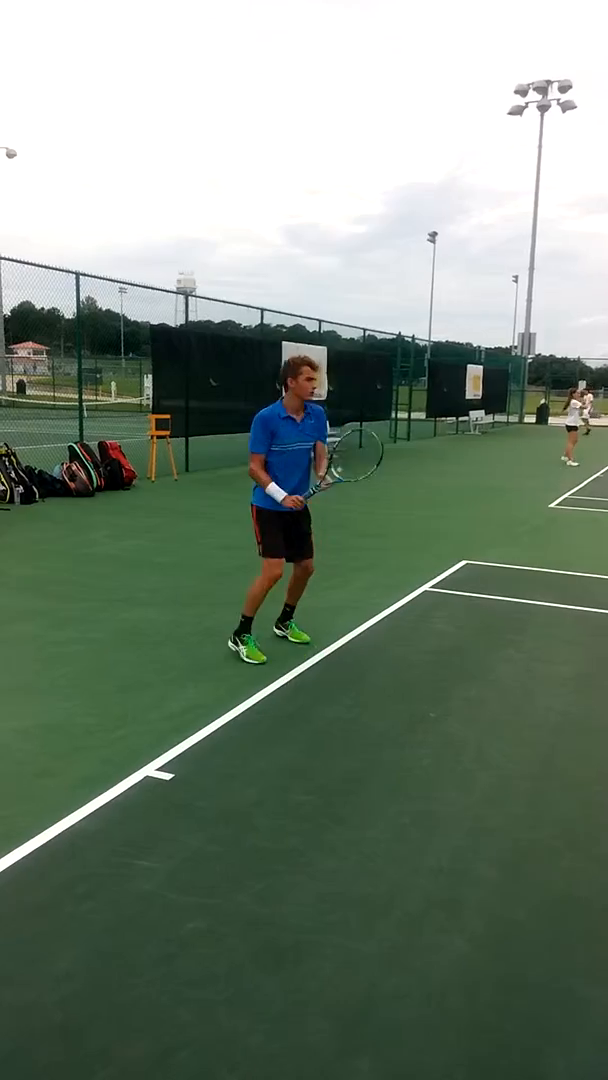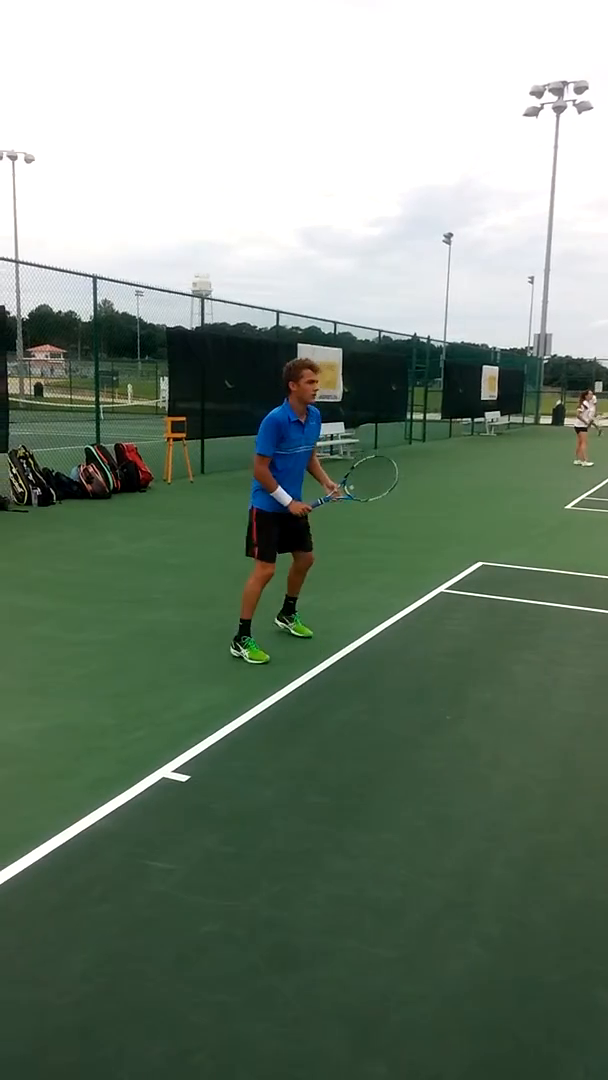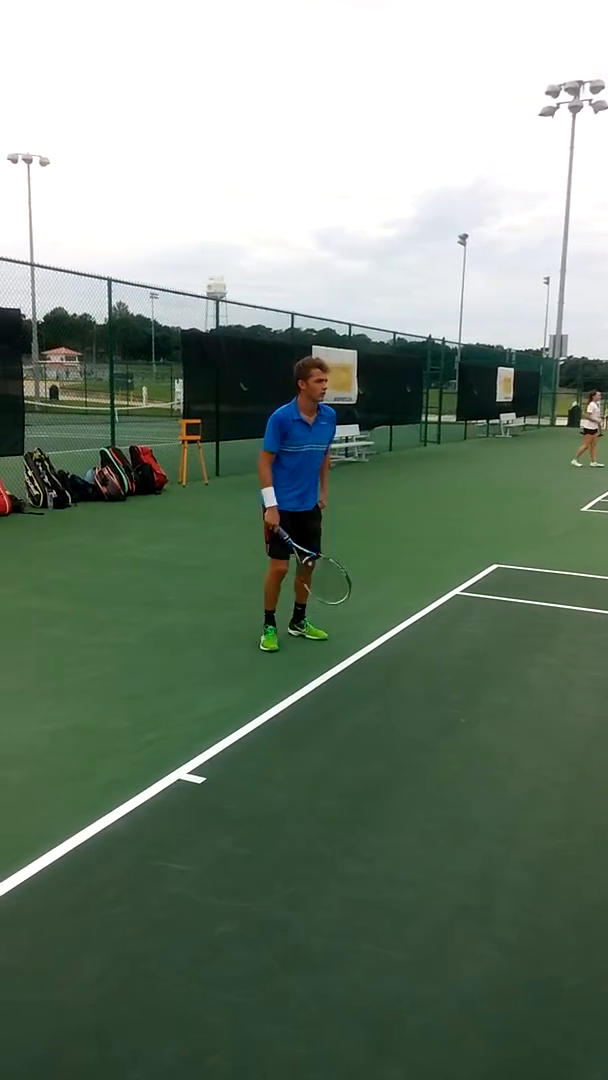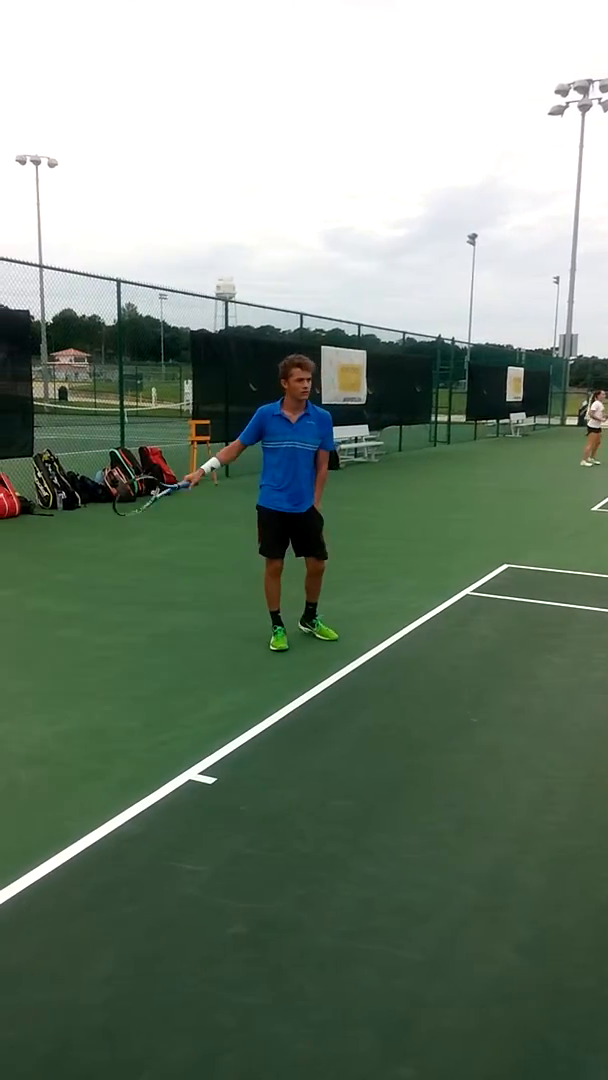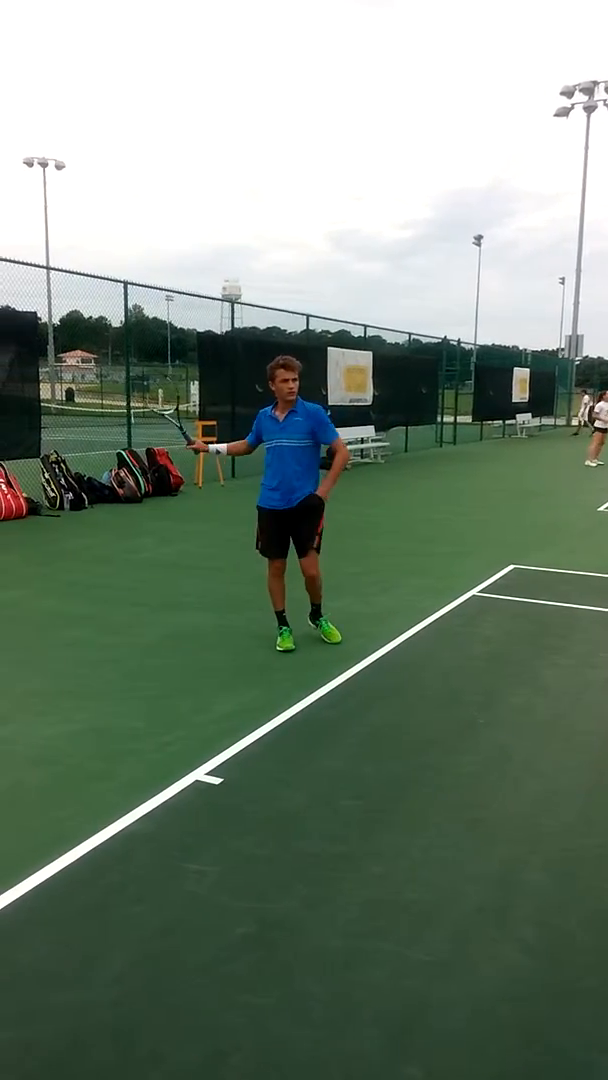
dt=0.4s
person 1, frame 1
left shoulder: (317, 414)
right shoulder: (266, 418)
left elbow: (320, 453)
right elbow: (254, 467)
left wrist: (323, 473)
right wrist: (282, 497)
left hip: (297, 505)
right hip: (268, 506)
left knee: (305, 567)
right knee: (273, 571)
left ankle: (284, 621)
right ankle: (242, 635)
person 1, frame 2
left shoulder: (314, 416)
right shoulder: (275, 420)
right elbow: (260, 469)
left wrist: (326, 481)
right wrist: (289, 501)
left hip: (293, 504)
right hip: (267, 505)
left knee: (305, 558)
right knee: (264, 570)
left ankle: (287, 614)
right ankle: (242, 639)
person 1, frame 3
left shoulder: (329, 417)
right shoulder: (280, 418)
right elbow: (265, 463)
left wrist: (322, 491)
right wrist: (269, 506)
left hip: (310, 506)
right hip: (282, 506)
left knee: (308, 563)
right knee: (278, 565)
left ankle: (298, 621)
right ankle: (269, 626)
person 1, frame 4
left shoulder: (322, 418)
right shoulder: (265, 415)
left elbow: (322, 465)
right elbow: (236, 447)
left wrist: (315, 503)
right wrist: (203, 469)
left hip: (306, 507)
right hip: (272, 506)
left knee: (317, 565)
right knee: (274, 566)
left ankle: (310, 619)
right ankle: (277, 627)
person 1, frame 5
left shoulder: (313, 413)
right shoulder: (264, 417)
left elbow: (341, 451)
right elbow: (247, 445)
left wrist: (327, 487)
right wrist: (209, 448)
left hip: (304, 503)
right hip: (270, 504)
left knee: (310, 568)
right knee: (276, 566)
left ankle: (318, 616)
right ankle: (283, 627)
